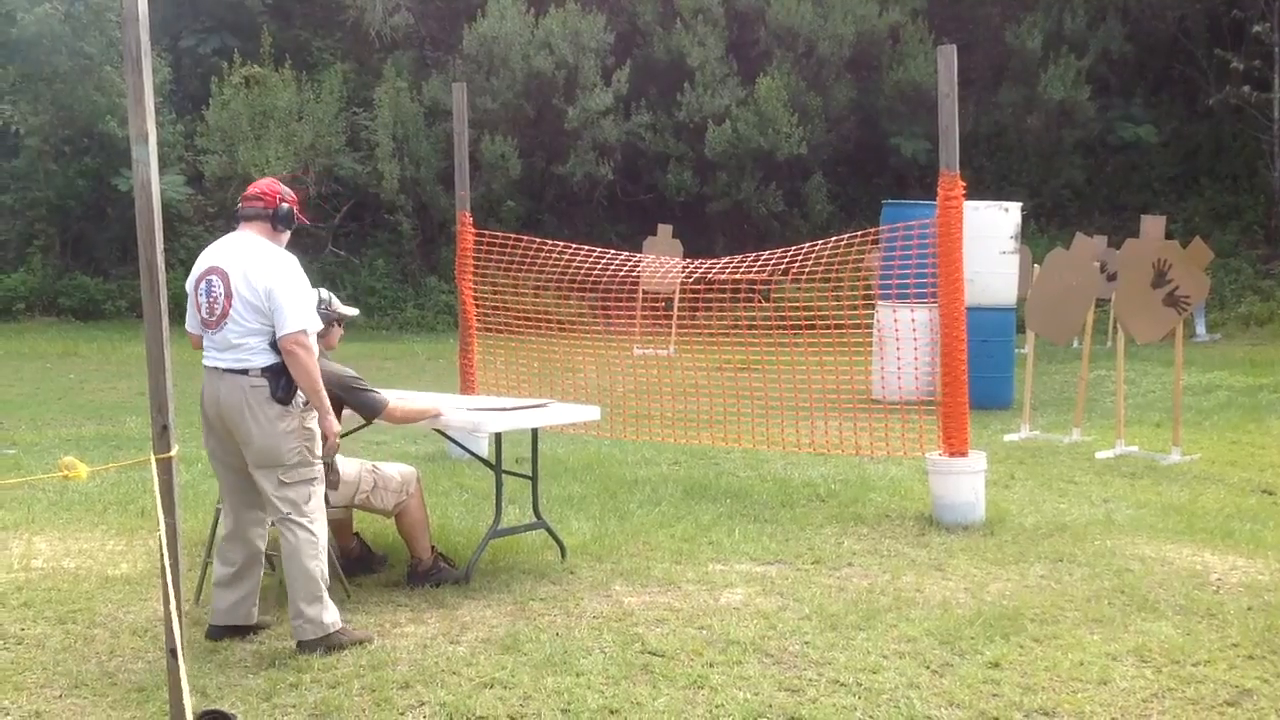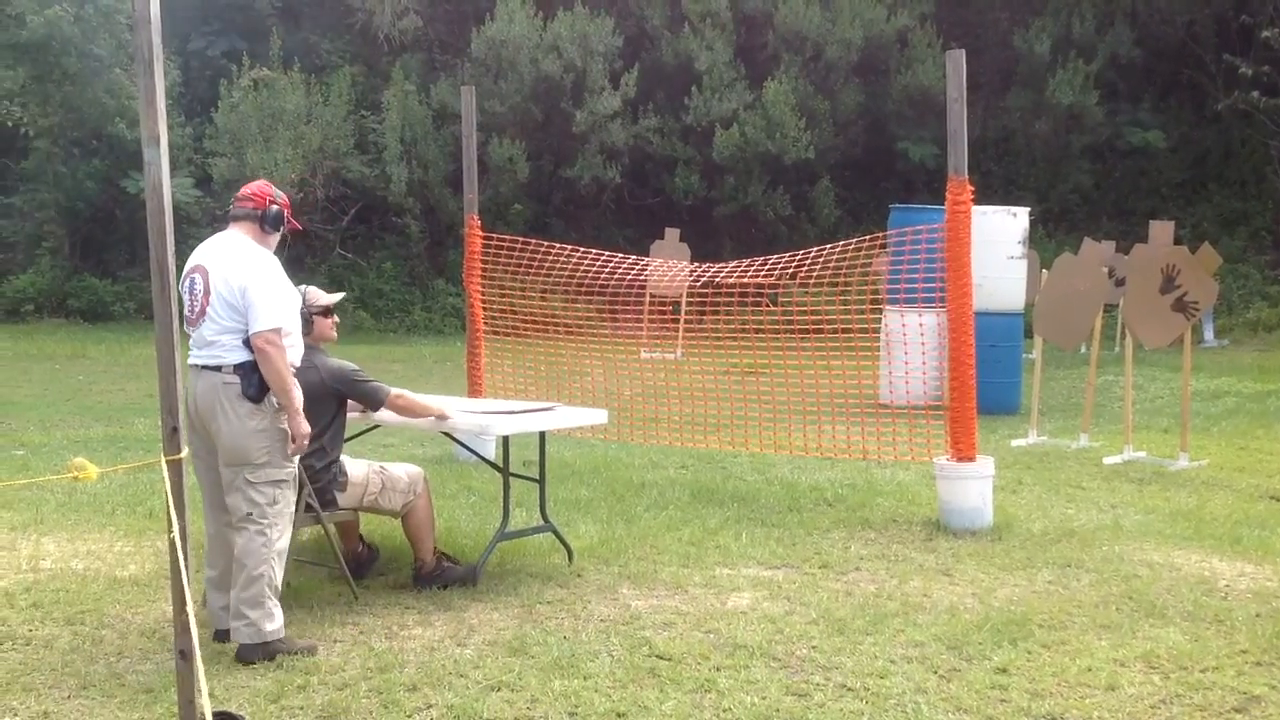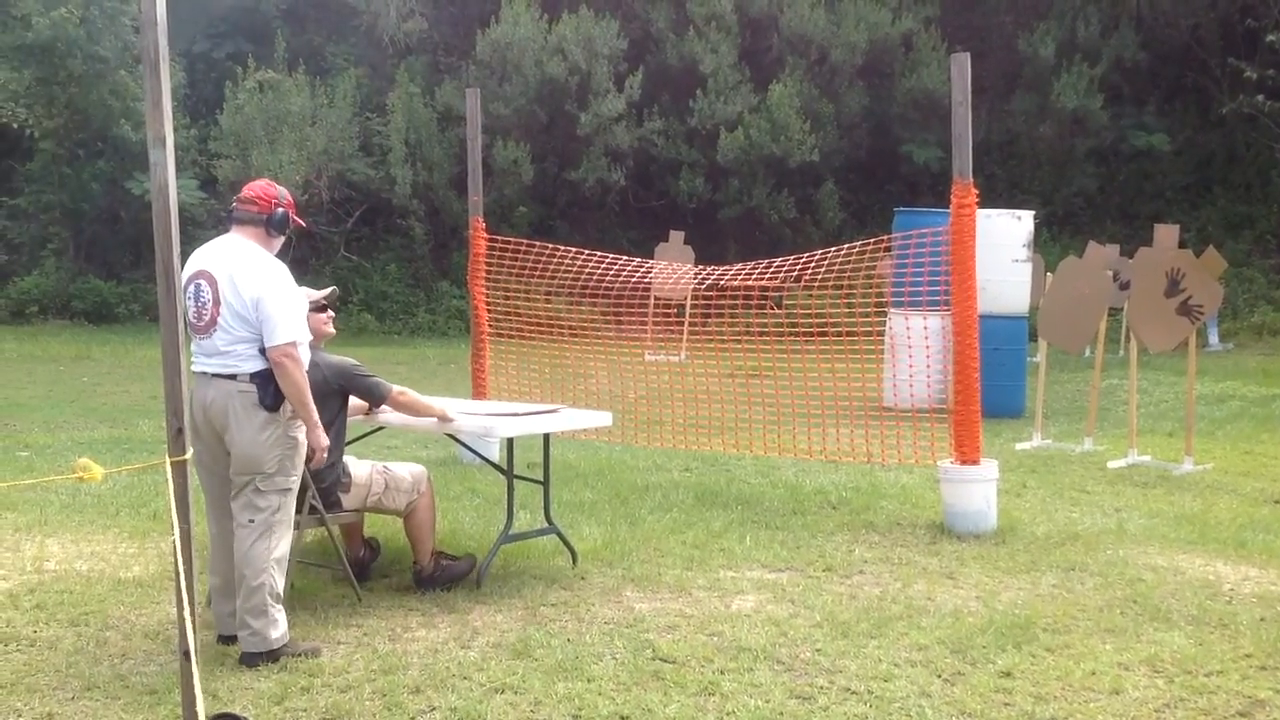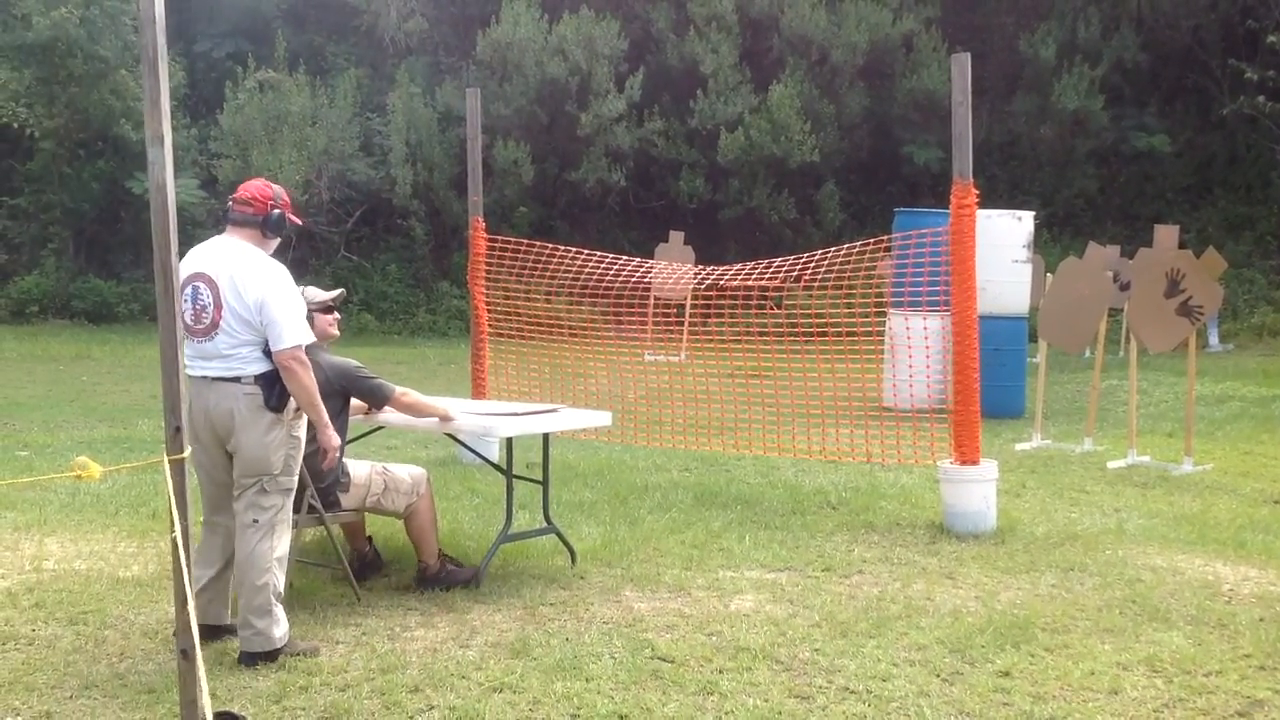
dt=0.5s
person 1, frame 1
left shoulder: (207, 259)
right shoulder: (276, 263)
left elbow: (196, 338)
right elbow: (294, 345)
right wrist: (325, 412)
left hip: (216, 389)
right hip: (266, 396)
left knee: (240, 511)
right knee: (298, 512)
left ankle: (229, 615)
right ankle: (316, 627)
person 1, frame 2
left shoulder: (201, 255)
right shoulder: (257, 262)
right elbow: (266, 343)
right wrist: (294, 413)
left hip: (201, 386)
right hip: (246, 395)
left knee: (223, 513)
right knee: (263, 516)
left ankle: (227, 618)
right ankle: (259, 633)
person 1, frame 3
left shoulder: (199, 259)
right shoulder: (266, 270)
right elbow: (283, 357)
right wrist: (313, 425)
left hip: (205, 393)
right hip: (256, 402)
left knee: (225, 518)
right knee: (262, 522)
left ankle: (231, 622)
right ankle: (263, 639)
person 1, frame 4
left shoulder: (193, 261)
right shoulder: (266, 273)
right elbow: (290, 359)
right wrist: (324, 425)
left hip: (200, 396)
right hip: (256, 403)
left knee: (219, 515)
right knee: (262, 523)
left ankle: (205, 615)
right ankle: (263, 639)
person 2, frame 1
right shoulder: (332, 374)
right elbow: (394, 412)
left wrist: (364, 399)
right wrist: (434, 409)
left knee: (339, 464)
right knee: (405, 480)
left ankle: (351, 555)
right ankle: (425, 567)
person 2, frame 2
right shoulder: (333, 370)
right elbow: (397, 401)
left wrist: (360, 403)
right wrist: (438, 411)
right hip: (318, 485)
left knee: (346, 464)
right knee: (413, 479)
left ankle: (356, 555)
right ankle: (429, 567)
person 2, frame 3
right shoulder: (335, 367)
right elbow: (399, 398)
left wrist: (366, 405)
right wrist: (440, 412)
right hip: (321, 487)
left knee: (351, 466)
right knee: (416, 478)
left ankle: (358, 557)
right ankle: (428, 569)
person 2, frame 4
right shoulder: (337, 368)
right elbow: (402, 399)
left wrist: (365, 404)
right wrist: (444, 412)
right hip: (321, 488)
left knee: (353, 468)
right knee: (416, 480)
left ankle: (363, 558)
right ankle: (433, 569)
